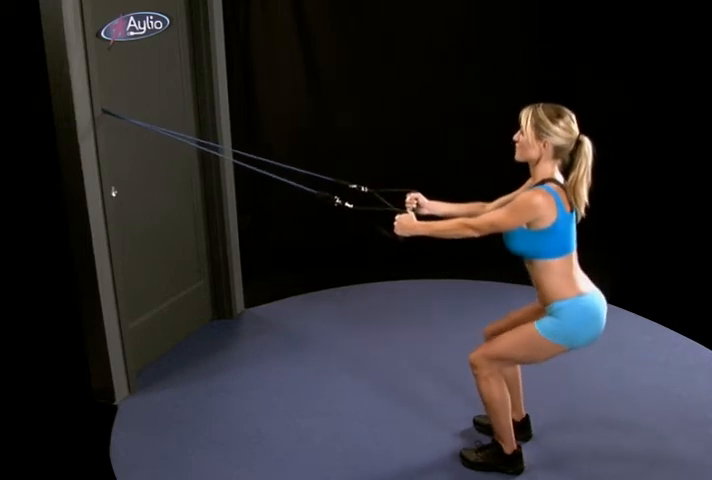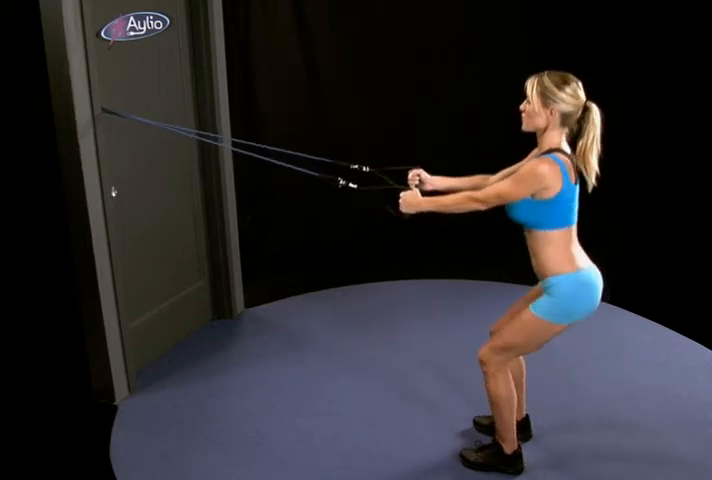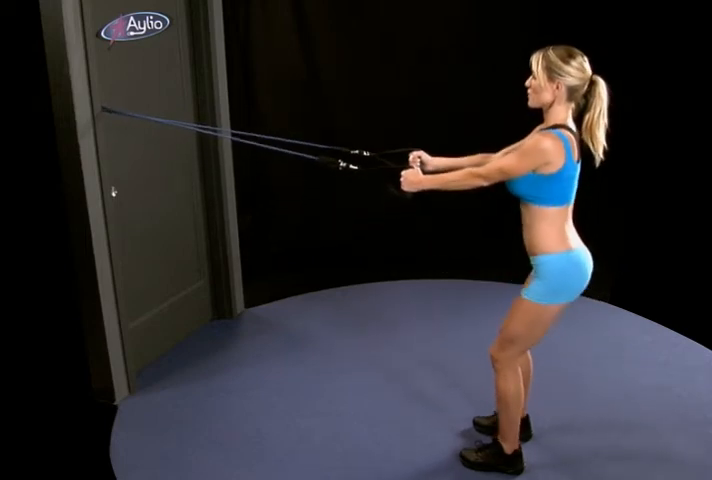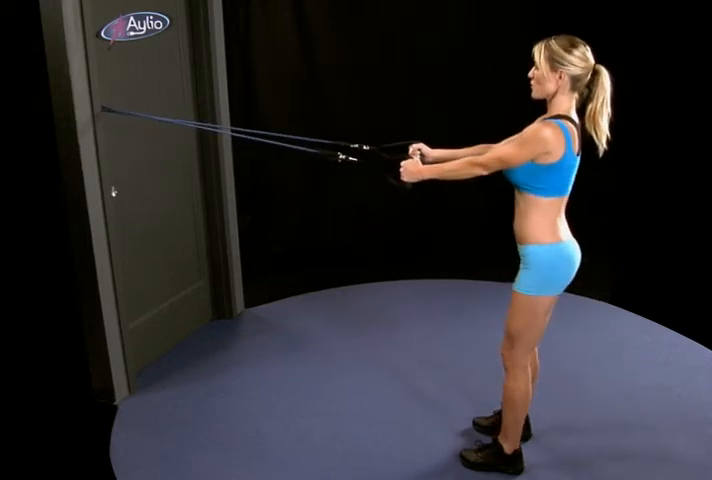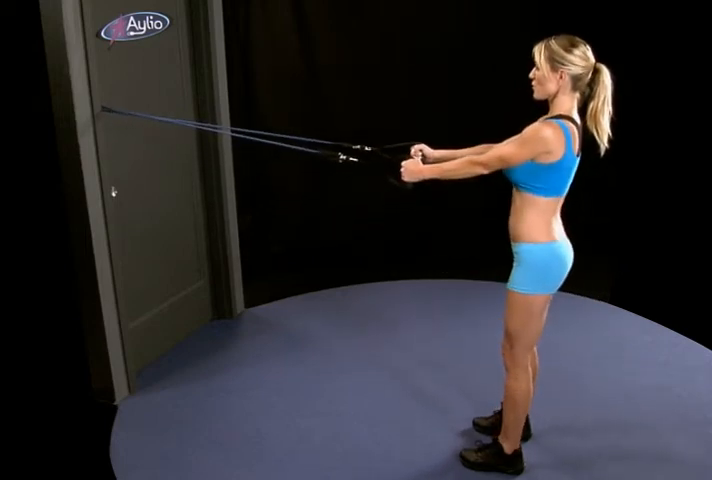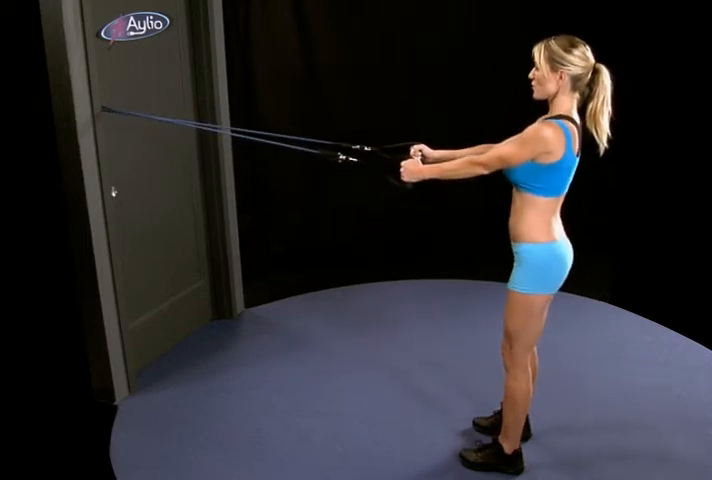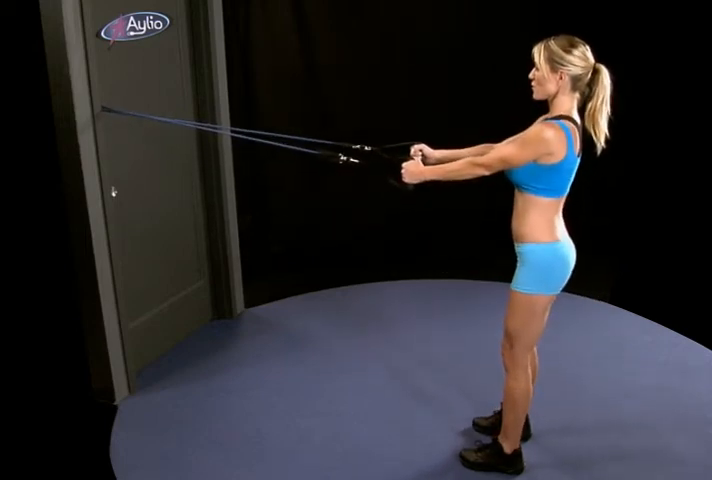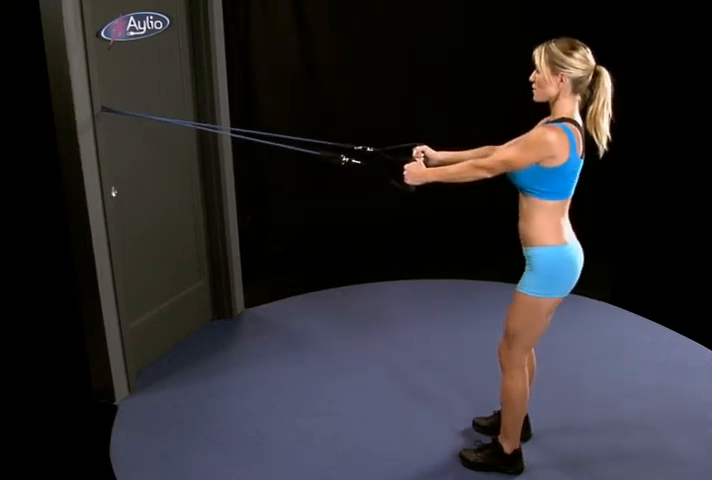
dt=0.2s
person 1, frame 1
left shoulder: (539, 200)
right shoulder: (545, 186)
left elbow: (476, 227)
right elbow: (486, 209)
left wrist: (417, 228)
right wrist: (432, 206)
left hip: (573, 313)
right hip: (570, 302)
left knee: (483, 361)
right knee: (494, 337)
left ankle: (507, 452)
right ankle: (516, 420)
person 1, frame 2
left shoulder: (544, 168)
right shoulder: (550, 157)
left elbow: (481, 200)
right elbow: (491, 180)
left wrist: (422, 204)
right wrist: (434, 182)
left hip: (569, 288)
right hip: (567, 279)
left knee: (492, 357)
right knee: (502, 337)
left ankle: (507, 452)
right ankle: (516, 420)
person 1, frame 3
left shoulder: (548, 143)
right shoulder: (556, 133)
left elbow: (484, 176)
right elbow: (493, 159)
left wrist: (424, 182)
right wrist: (436, 162)
left hip: (558, 267)
right hip: (561, 261)
left knee: (503, 355)
right knee: (515, 346)
left ankle: (507, 452)
right ankle: (516, 419)
person 1, frame 4
left shoulder: (548, 132)
right shoulder: (559, 124)
left elbow: (484, 165)
right elbow: (494, 150)
left wrist: (423, 172)
right wrist: (436, 154)
left hip: (546, 257)
right hip: (552, 252)
left knee: (514, 355)
right knee: (523, 348)
left ankle: (507, 452)
right ankle: (514, 419)
person 1, frame 5
left shoulder: (549, 132)
right shoulder: (561, 124)
left elbow: (483, 165)
right elbow: (494, 150)
left wrist: (424, 172)
right wrist: (437, 154)
left hip: (538, 257)
right hip: (546, 252)
left knee: (515, 355)
right knee: (523, 348)
left ankle: (507, 451)
right ankle: (514, 419)
person 1, frame 6
left shoulder: (548, 133)
right shoulder: (560, 124)
left elbow: (483, 164)
right elbow: (494, 149)
left wrist: (424, 172)
right wrist: (437, 155)
left hip: (538, 256)
right hip: (546, 251)
left knee: (515, 354)
right knee: (523, 347)
left ankle: (507, 451)
right ankle: (514, 419)
person 1, frame 7
left shoulder: (550, 133)
right shoulder: (559, 124)
left elbow: (484, 165)
right elbow: (495, 149)
left wrist: (425, 173)
right wrist: (437, 155)
left hip: (542, 257)
right hip: (549, 252)
left knee: (514, 354)
right knee: (521, 347)
left ankle: (507, 451)
right ankle: (514, 420)
person 1, frame 8
left shoulder: (552, 136)
right shoulder: (560, 126)
left elbow: (487, 168)
right elbow: (497, 151)
left wrist: (427, 175)
right wrist: (440, 156)
left hip: (550, 261)
right hip: (555, 256)
left knee: (511, 354)
right knee: (519, 346)
left ankle: (507, 452)
right ankle: (514, 420)
